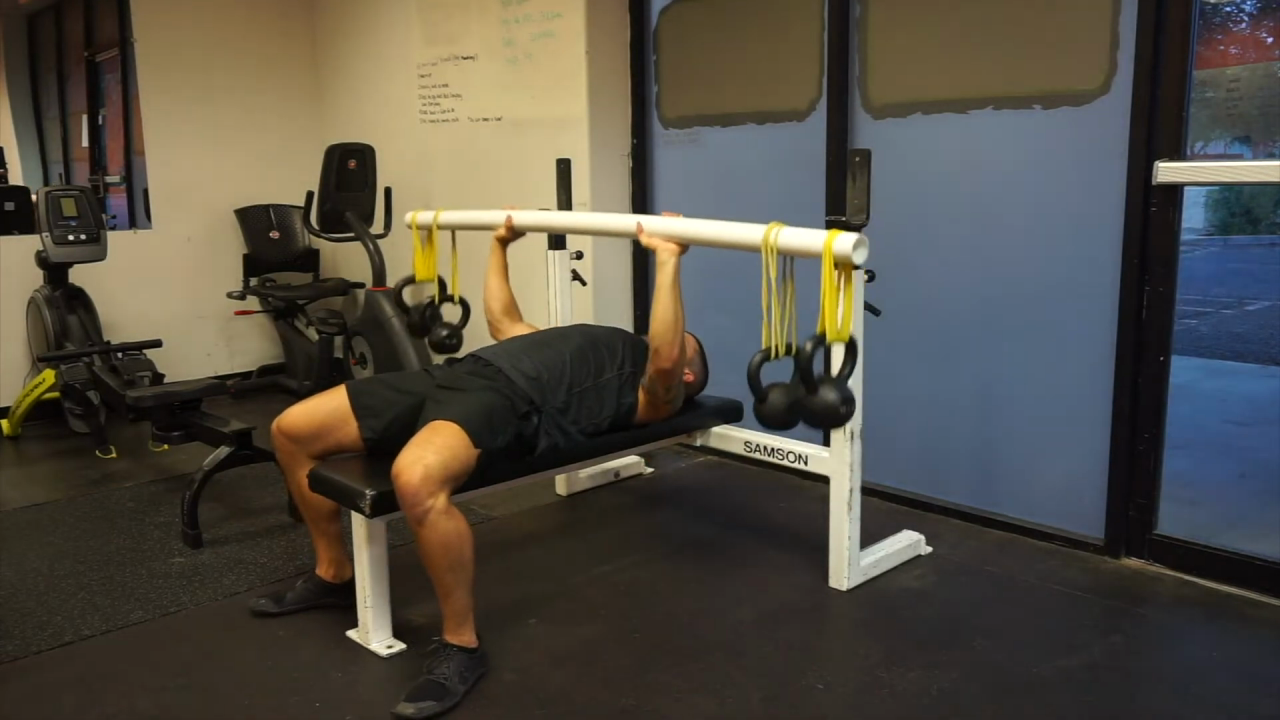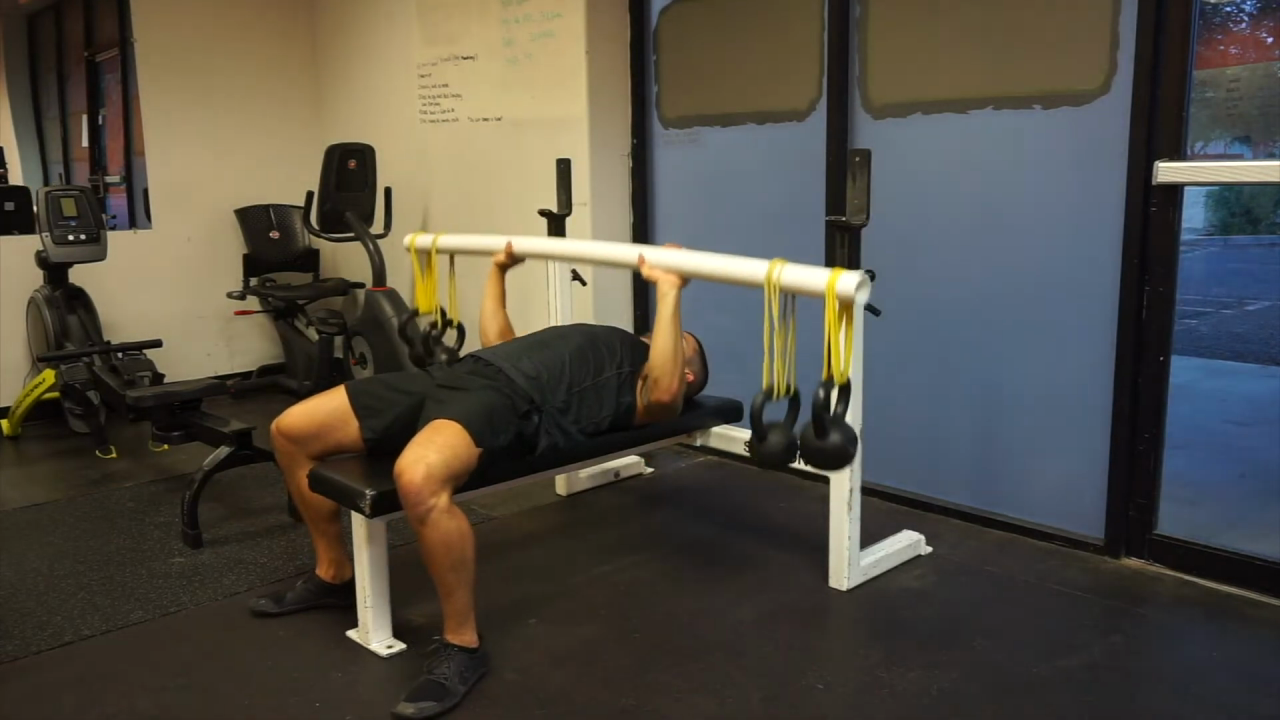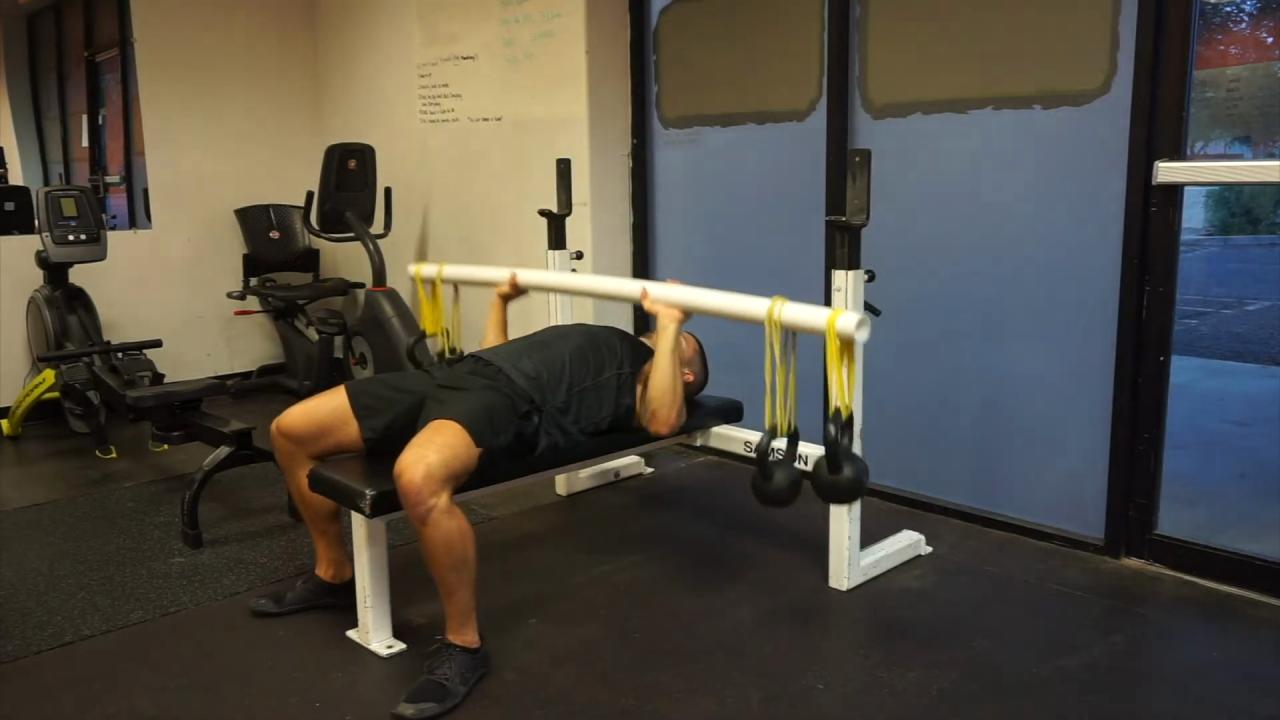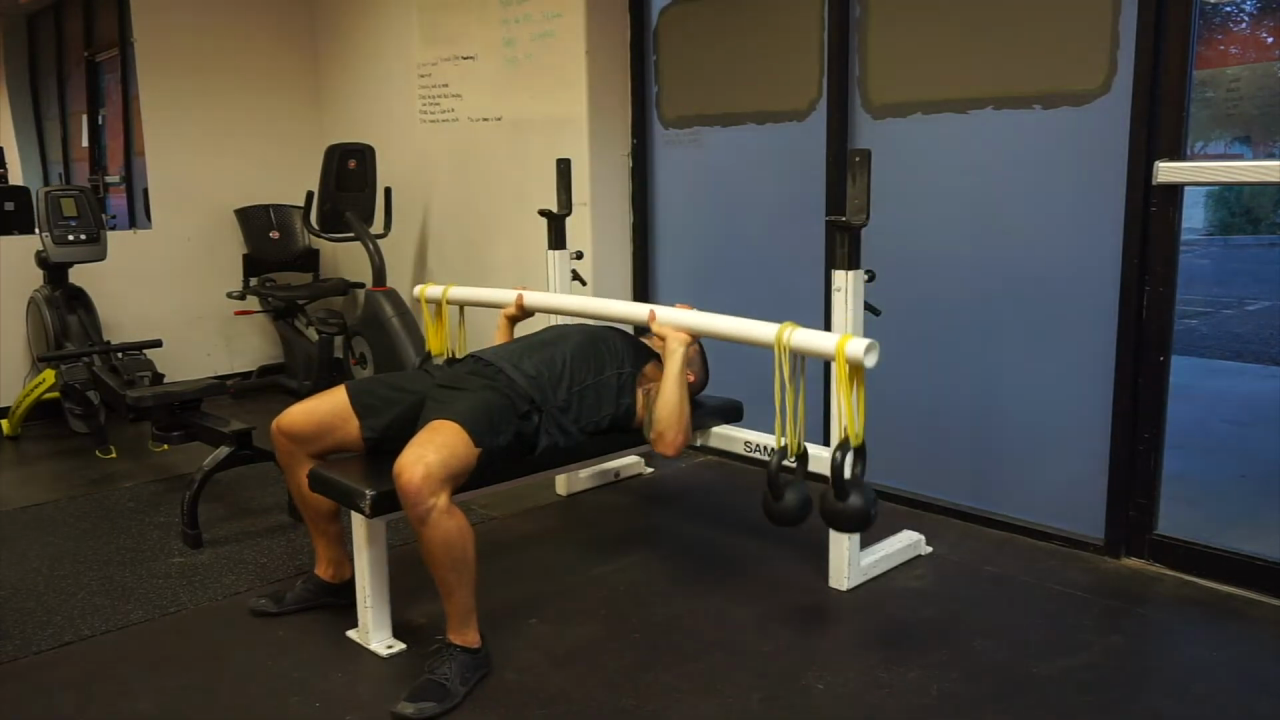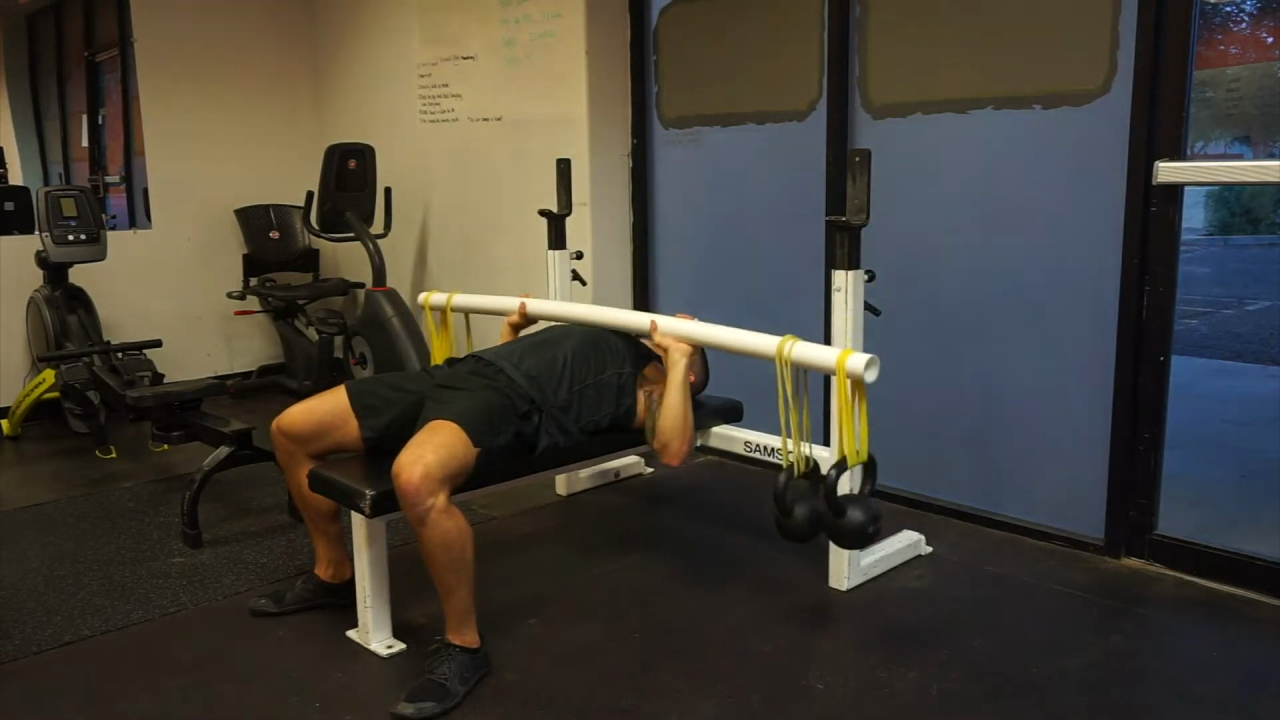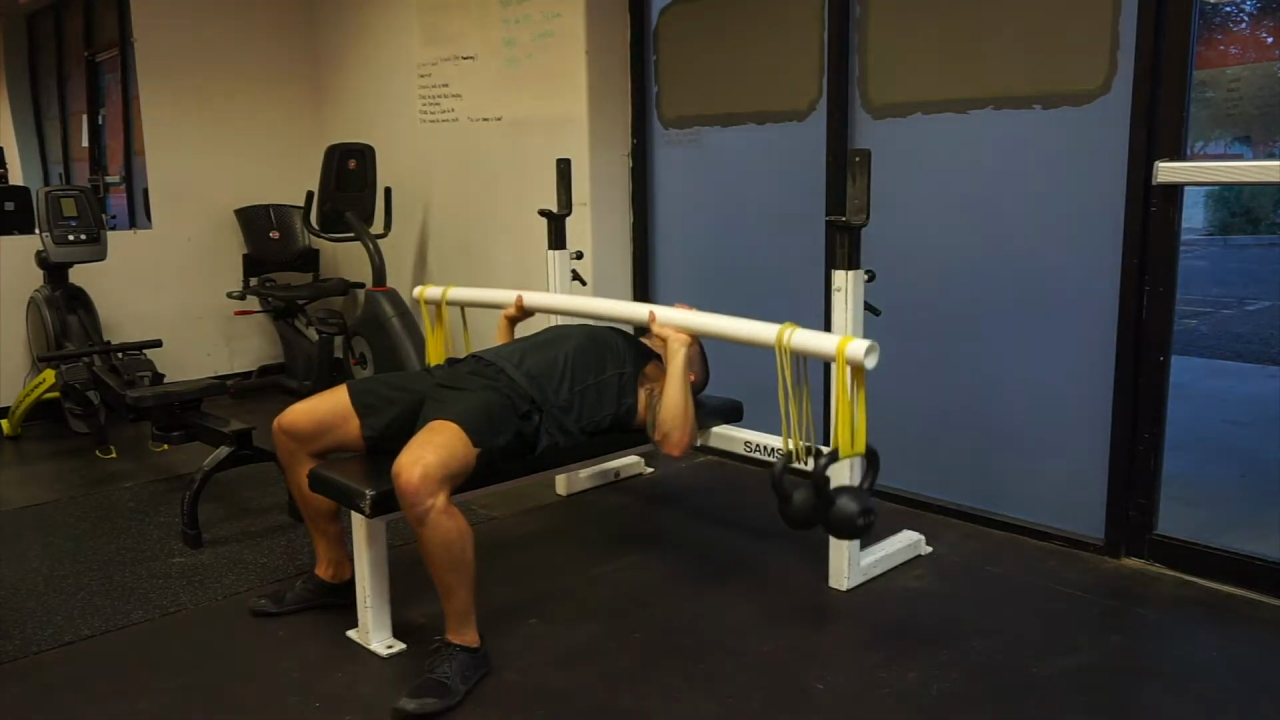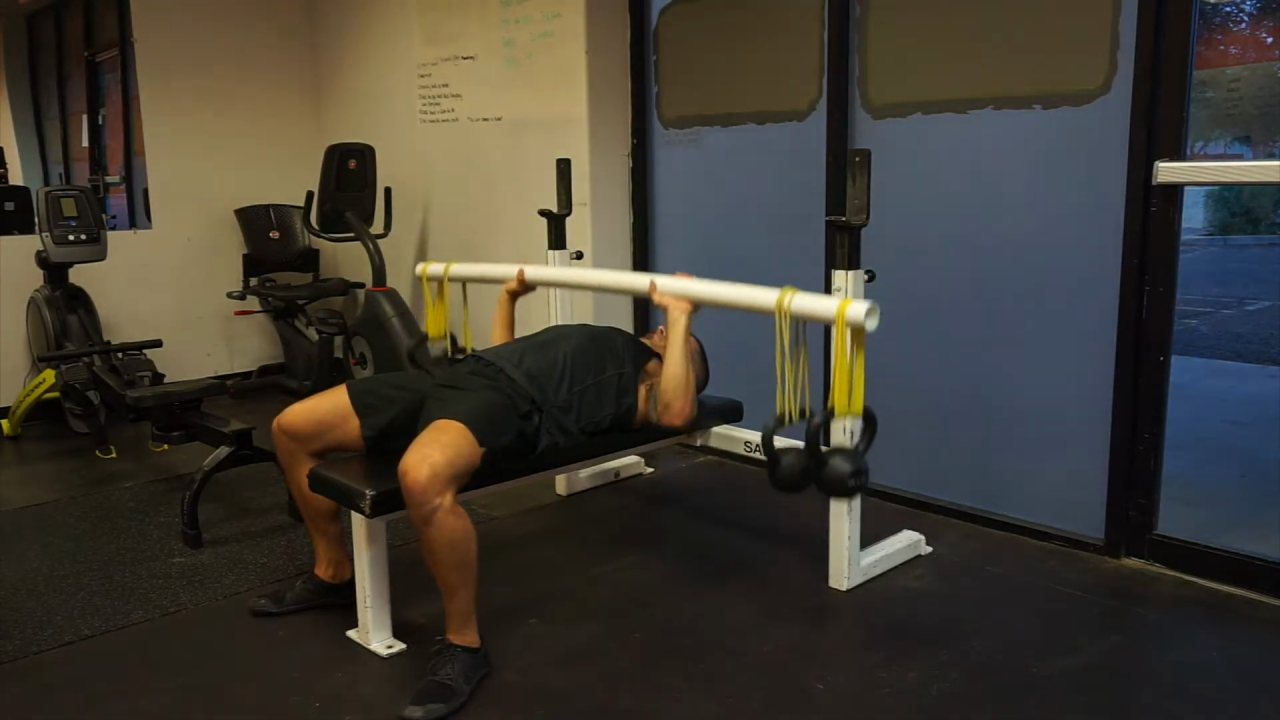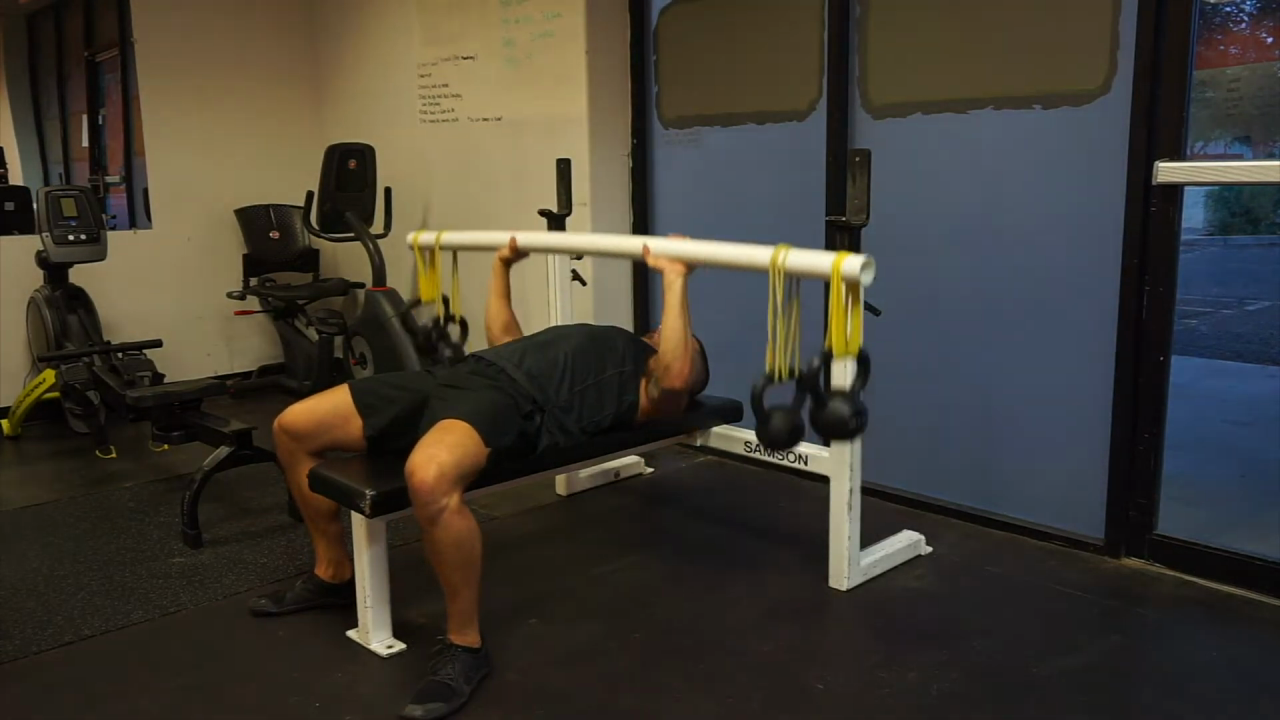
dt=0.2s
person 1, frame 1
left shoulder: (657, 393)
right shoulder: (594, 354)
left elbow: (664, 359)
right elbow: (505, 325)
left wrist: (667, 260)
right wrist: (500, 246)
left hip: (511, 398)
left knee: (418, 480)
right knee: (291, 430)
left ankle: (460, 647)
right ankle: (334, 575)
person 1, frame 2
left shoulder: (650, 393)
right shoulder: (596, 355)
left elbow: (663, 390)
right elbow: (497, 343)
left wrist: (668, 291)
right wrist: (499, 270)
left hip: (511, 398)
left knee: (420, 479)
right knee: (291, 430)
left ankle: (462, 646)
right ankle: (334, 576)
person 1, frame 3
left shoulder: (652, 379)
right shoulder: (602, 351)
left elbow: (664, 422)
left wrist: (670, 322)
right wrist: (501, 300)
left hip: (511, 399)
left knee: (420, 479)
right knee: (290, 430)
left ankle: (463, 645)
right ankle: (333, 575)
person 1, frame 4
left shoulder: (653, 384)
right shoulder: (604, 350)
left elbow: (670, 441)
left wrist: (677, 345)
right wrist: (509, 320)
left hip: (511, 399)
left knee: (420, 479)
right knee: (291, 430)
left ankle: (464, 646)
right ankle: (333, 575)
person 1, frame 5
left shoulder: (656, 384)
right shoulder: (606, 352)
left elbow: (673, 451)
left wrist: (676, 356)
right wrist: (513, 329)
left knee: (418, 480)
right knee: (291, 430)
left ankle: (463, 646)
right ankle: (333, 575)
person 1, frame 6
left shoulder: (655, 382)
right shoulder: (605, 355)
left elbow: (675, 441)
left wrist: (678, 346)
right wrist: (509, 321)
left hip: (512, 401)
left knee: (418, 479)
right knee: (292, 428)
left ankle: (463, 646)
right ankle: (333, 575)
person 1, frame 7
left shoulder: (652, 381)
right shoulder: (606, 355)
left elbow: (677, 414)
left wrist: (680, 314)
right wrist: (509, 297)
left hip: (512, 399)
left knee: (424, 479)
right knee: (292, 428)
left ankle: (464, 645)
right ankle: (334, 575)
person 1, frame 8
left shoulder: (651, 386)
right shoulder: (606, 355)
left elbow: (677, 380)
right elbow: (504, 340)
left wrist: (674, 280)
right wrist: (502, 266)
left hip: (513, 399)
left knee: (431, 479)
right knee: (293, 428)
left ankle: (465, 646)
right ankle: (334, 574)
